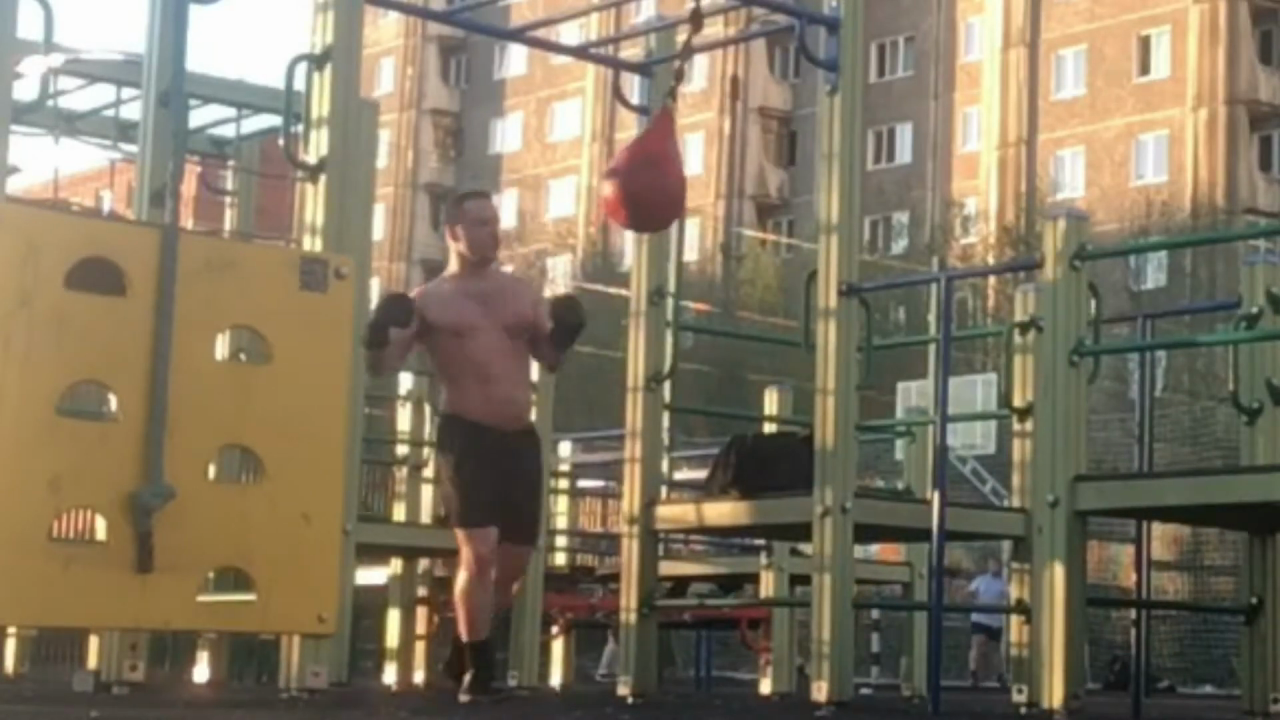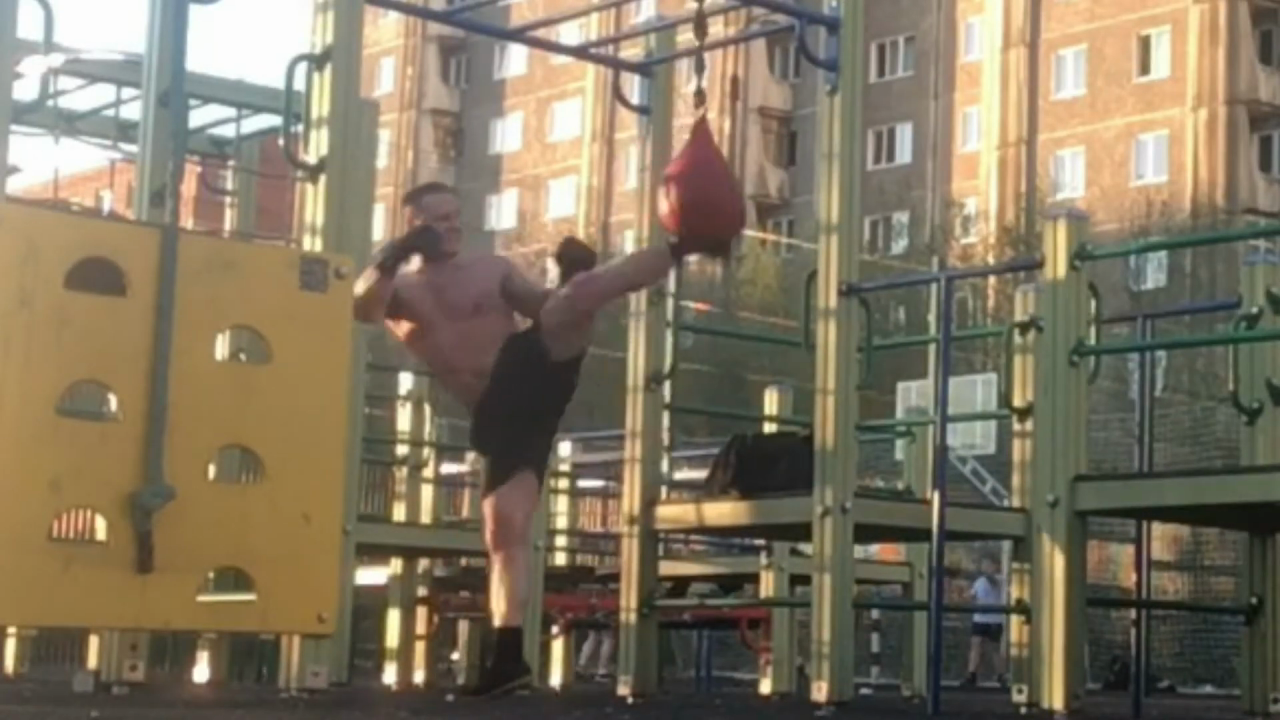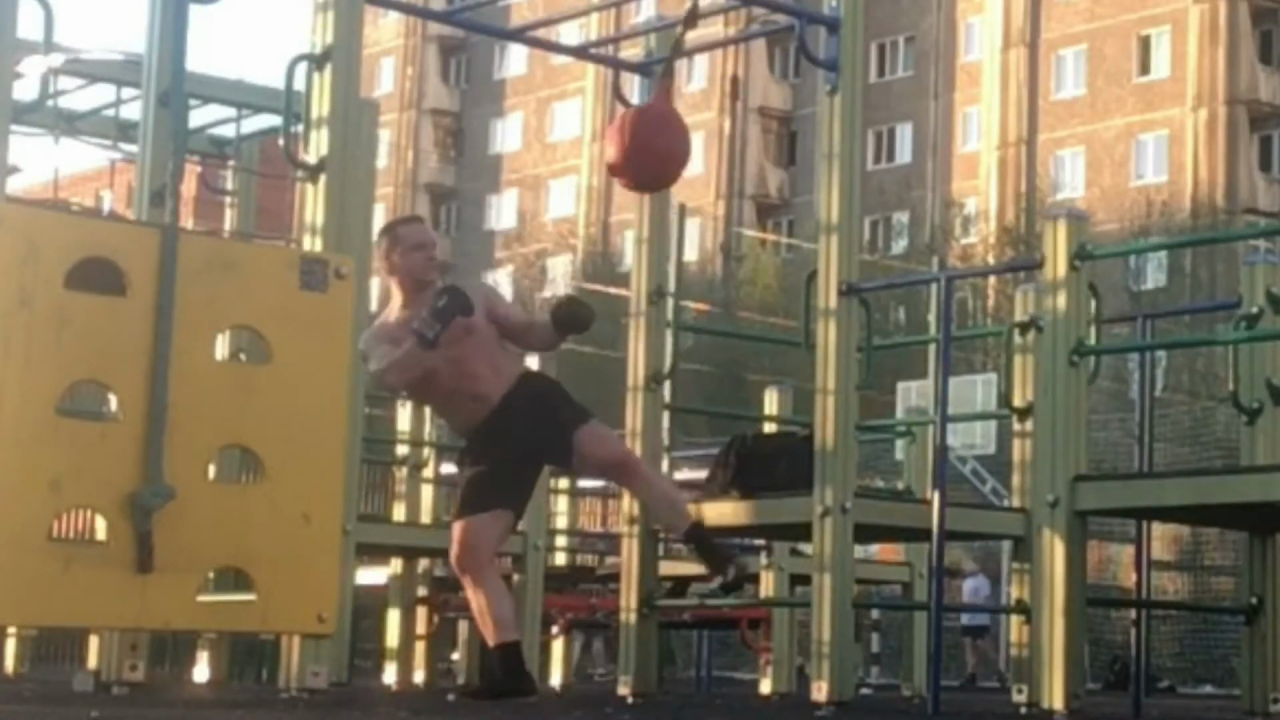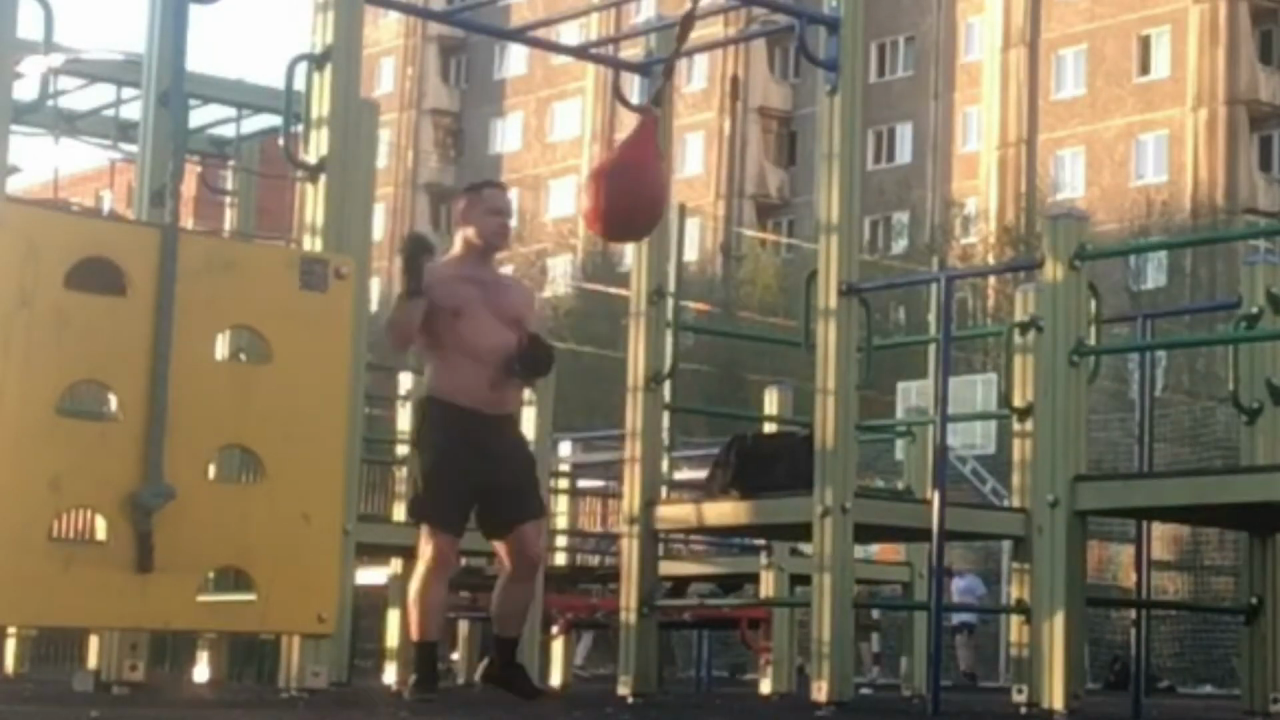
dt=0.3s
person 1, frame 1
left shoulder: (518, 290)
right shoulder: (428, 302)
left elbow: (552, 361)
right elbow: (381, 367)
left wrist: (565, 335)
right wrist: (380, 331)
left hip: (519, 438)
right hip: (470, 437)
left knee: (515, 561)
right knee: (478, 555)
left ankle: (467, 648)
right ankle: (477, 670)
person 1, frame 2
left shoulder: (491, 268)
right shoulder: (396, 290)
left elbow: (548, 310)
right elbow: (362, 305)
left wrist: (571, 280)
right wrist: (390, 257)
left hip: (540, 366)
right hip: (500, 411)
left knee: (584, 295)
right knee: (505, 533)
left ankle: (684, 245)
right ankle: (507, 660)
person 1, frame 3
left shoulder: (471, 294)
right shoulder: (378, 339)
left elbow: (534, 337)
right elbow: (398, 383)
left wrist: (561, 322)
right wrist: (433, 328)
left hip: (535, 405)
right hip: (490, 441)
left knee: (615, 456)
right knee: (469, 556)
left ankle: (706, 545)
right ankle: (509, 672)
person 1, frame 4
left shoulder: (516, 292)
right shoulder: (430, 279)
left elbow: (531, 367)
right elbow: (399, 340)
left wrist: (532, 360)
right wrist: (413, 282)
left hip: (503, 432)
right hip: (447, 426)
left knee: (527, 554)
right knee: (439, 554)
left ankle: (502, 661)
right ankle: (425, 669)
